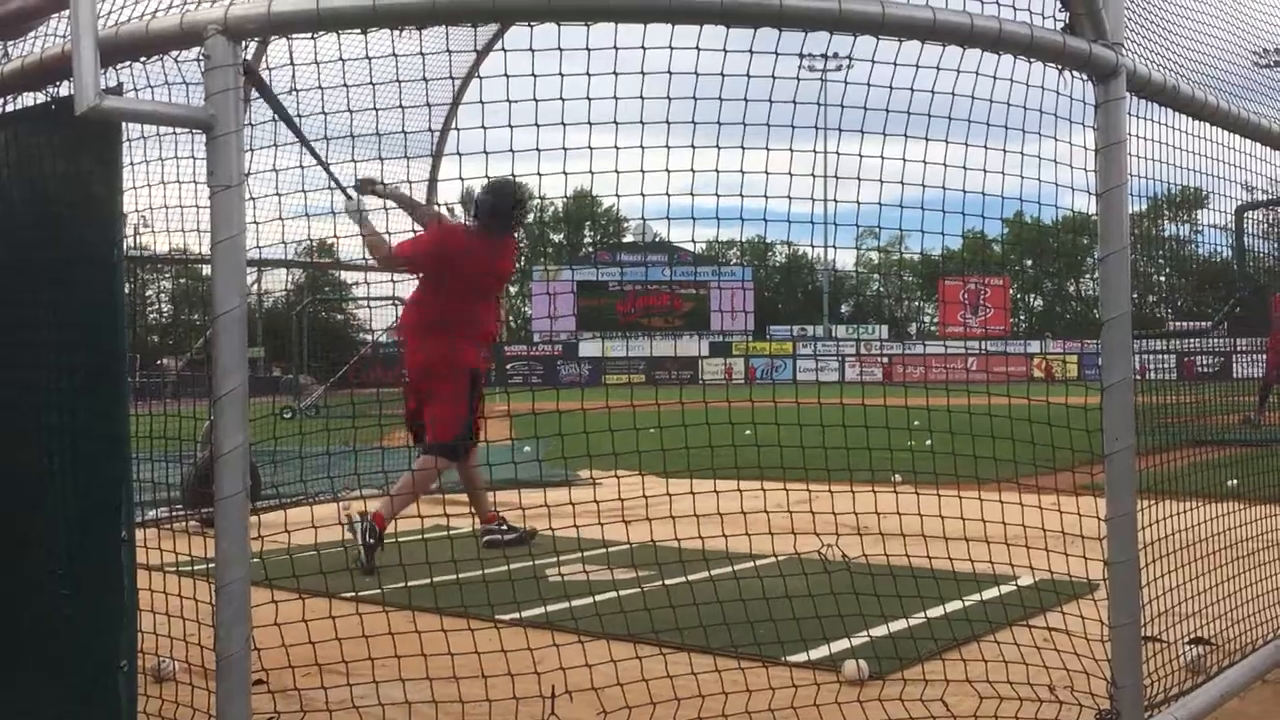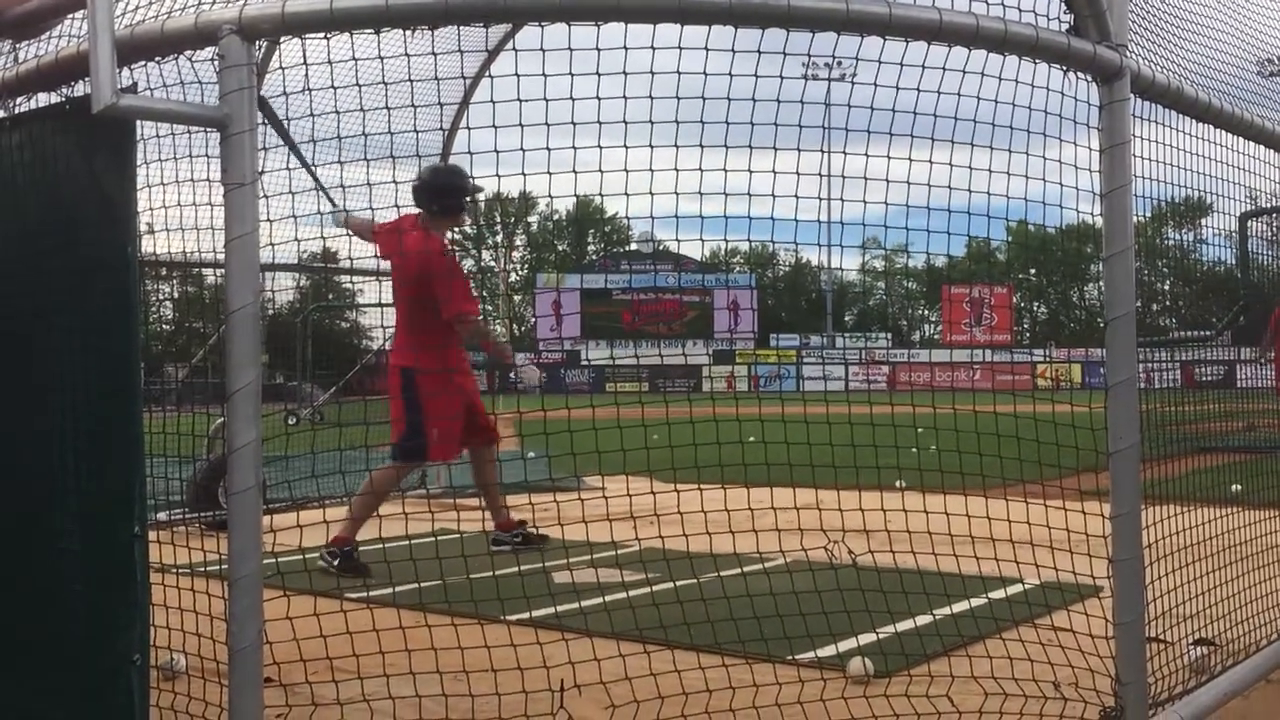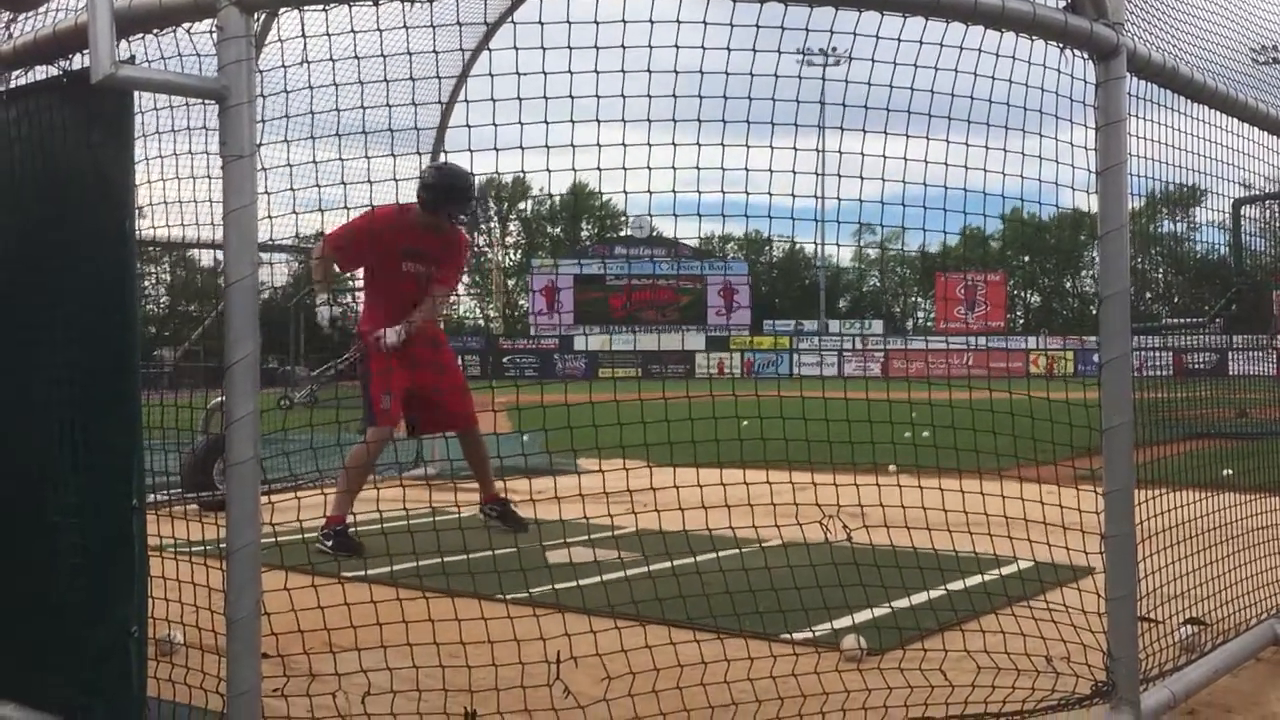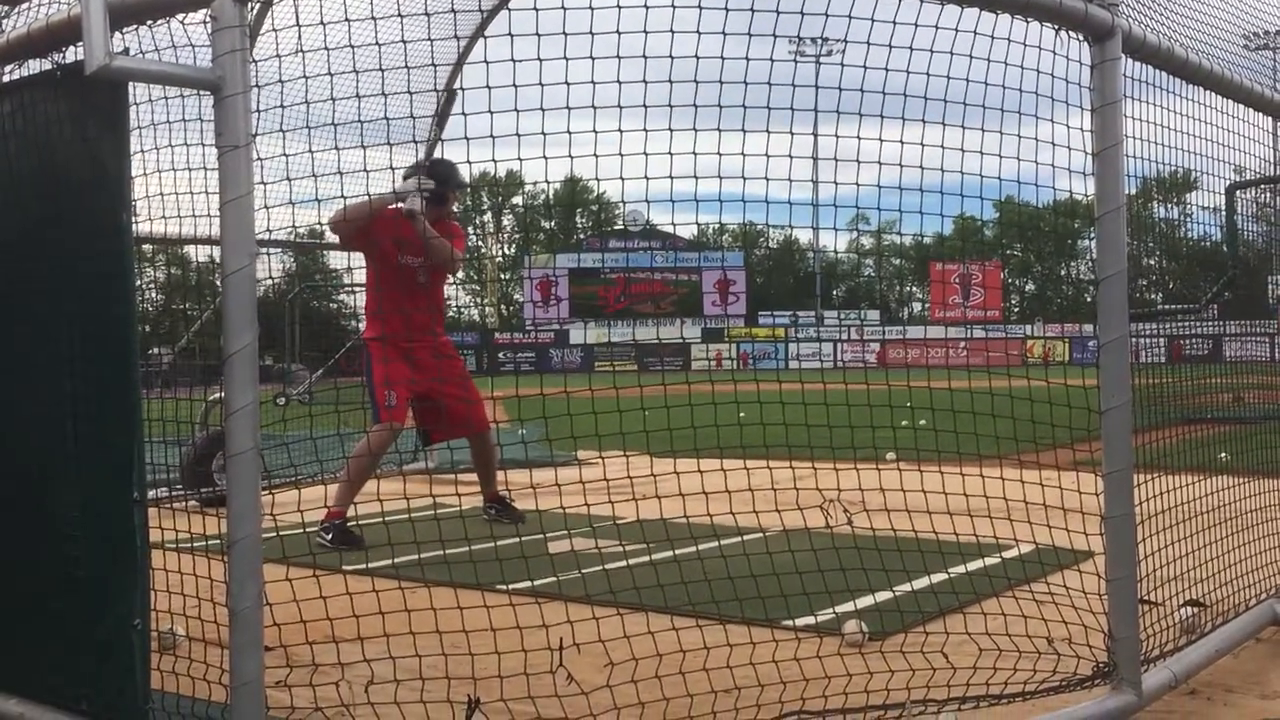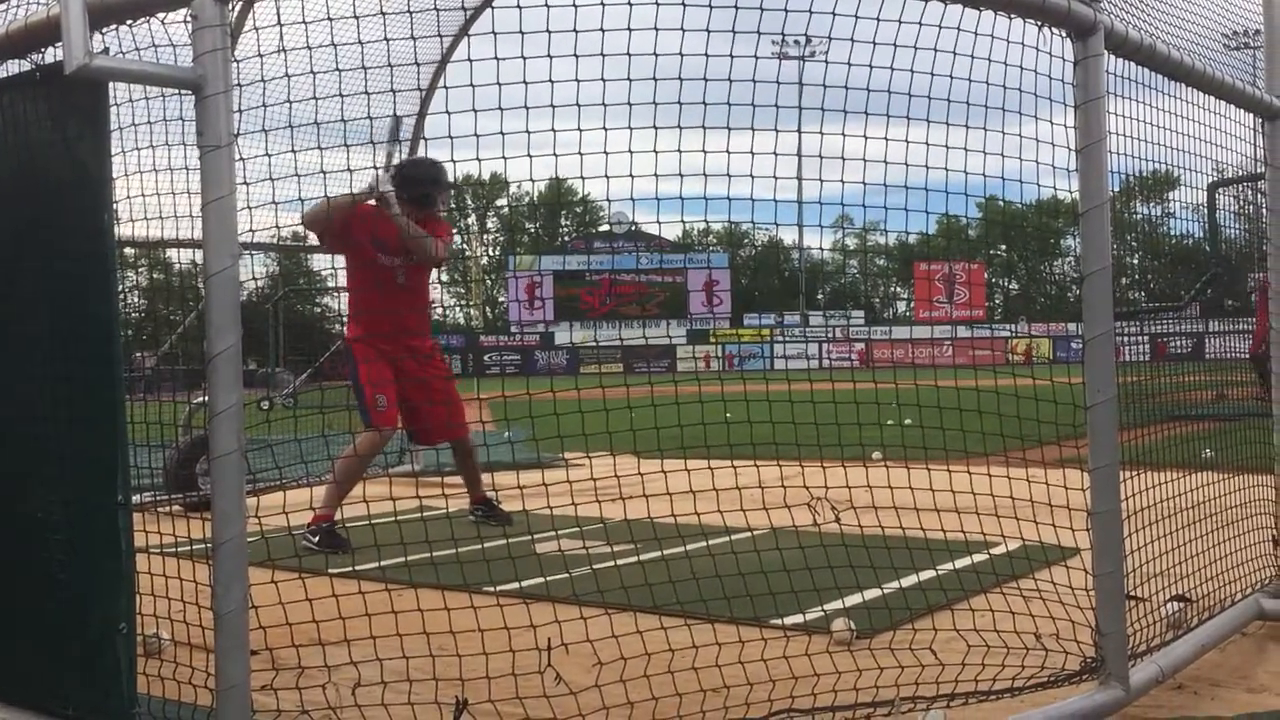
dt=1s
person 1, frame 1
left shoulder: (444, 239)
right shoulder: (504, 253)
left elbow: (386, 258)
left wrist: (361, 217)
right wrist: (392, 193)
left hip: (418, 352)
right hip: (461, 360)
left knee: (461, 438)
right knee: (443, 452)
left ankle: (490, 523)
right ankle: (375, 522)
person 1, frame 2
left shoulder: (407, 227)
right shoulder: (437, 256)
left elbow: (371, 230)
right elbow: (466, 323)
left wrist: (345, 220)
right wrist: (512, 359)
left hip: (446, 362)
right hip: (420, 365)
left knee: (482, 439)
right knee: (410, 457)
left ankle: (505, 529)
right ankle: (339, 546)
person 1, frame 3
left shoulder: (455, 242)
right shoulder: (383, 222)
left elbow: (436, 302)
right elbow: (324, 249)
left wrist: (403, 330)
right wrist: (323, 298)
left hip: (425, 339)
right hip: (379, 338)
left knee: (467, 421)
right knee: (382, 429)
left ankle: (492, 501)
right ankle: (333, 525)
person 1, frame 4
left shoulder: (450, 231)
right shoulder: (383, 222)
left elbow: (452, 263)
right elbow: (337, 223)
left wrist: (418, 220)
right wrist: (394, 196)
left hip: (433, 344)
right hip: (387, 343)
left knee: (478, 422)
right knee: (388, 426)
left ankle: (492, 499)
right ankle: (333, 519)
person 1, frame 5
left shoulder: (435, 227)
right shoulder: (361, 219)
left elbow: (433, 254)
right elbow: (311, 219)
left wrist: (393, 211)
right wrist: (365, 194)
left hip: (418, 345)
right hip: (370, 344)
left knee: (456, 428)
right knee: (379, 430)
left ankle: (479, 501)
right ankle: (320, 522)
